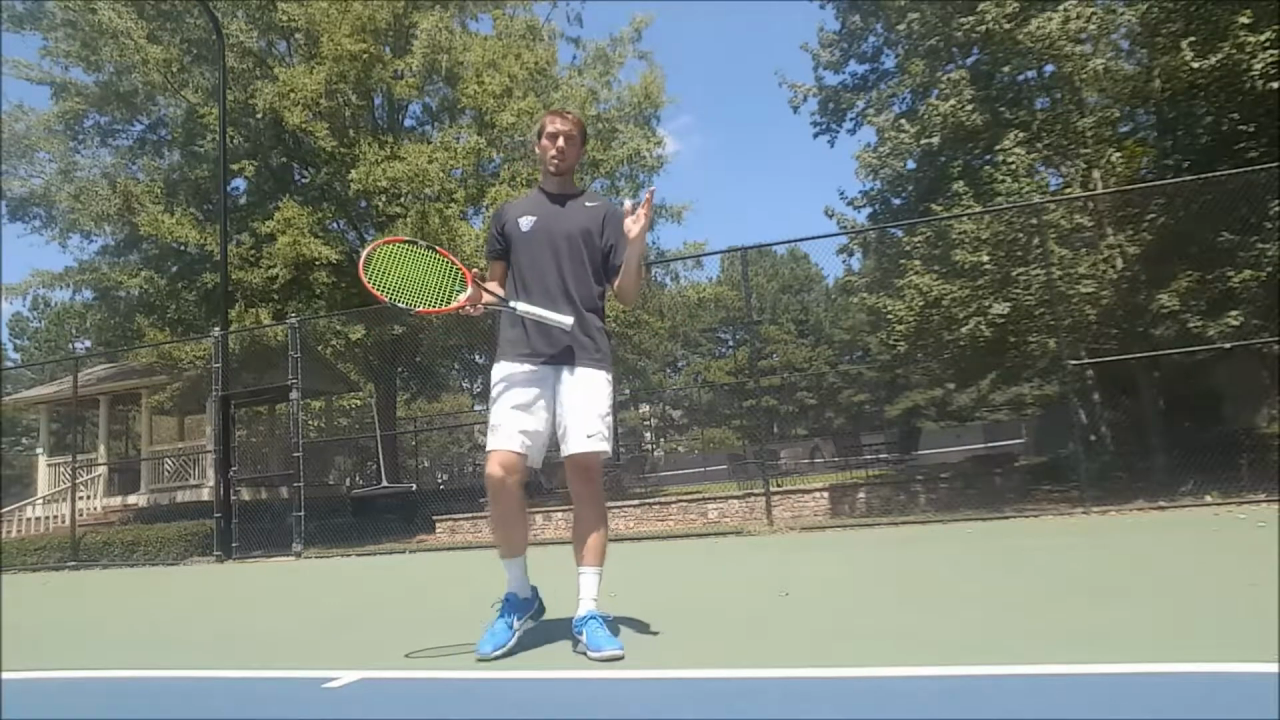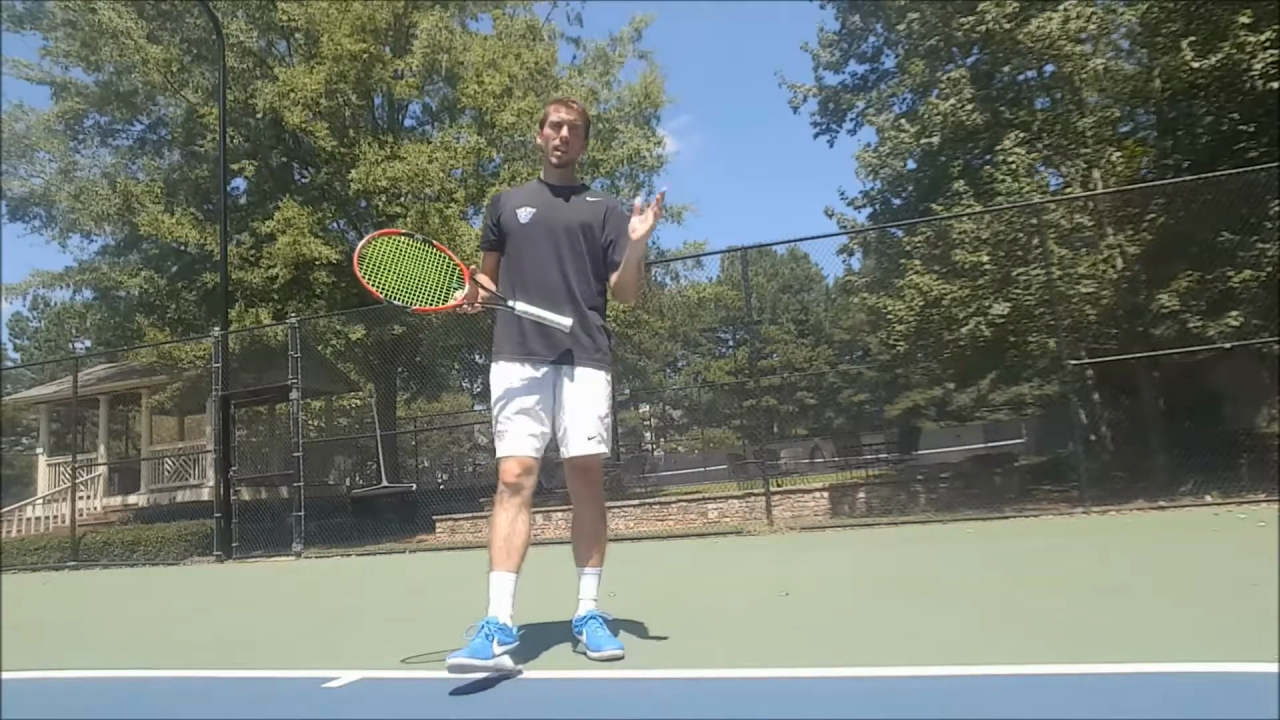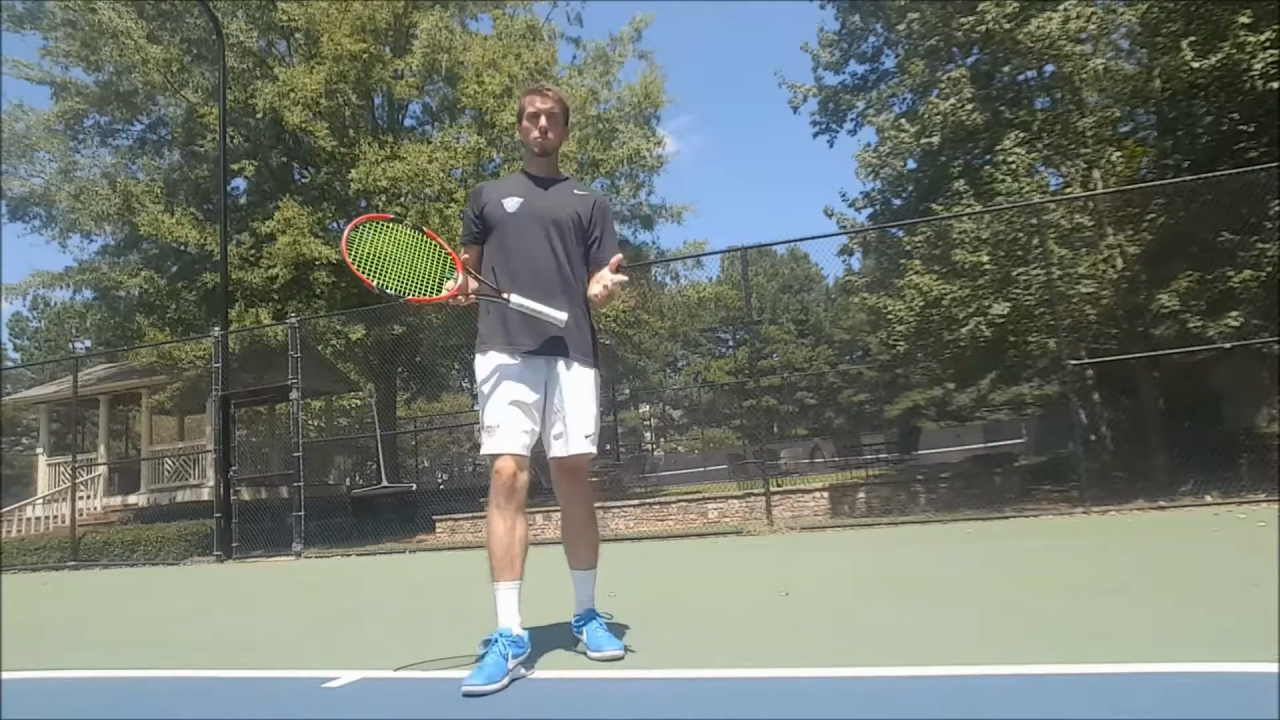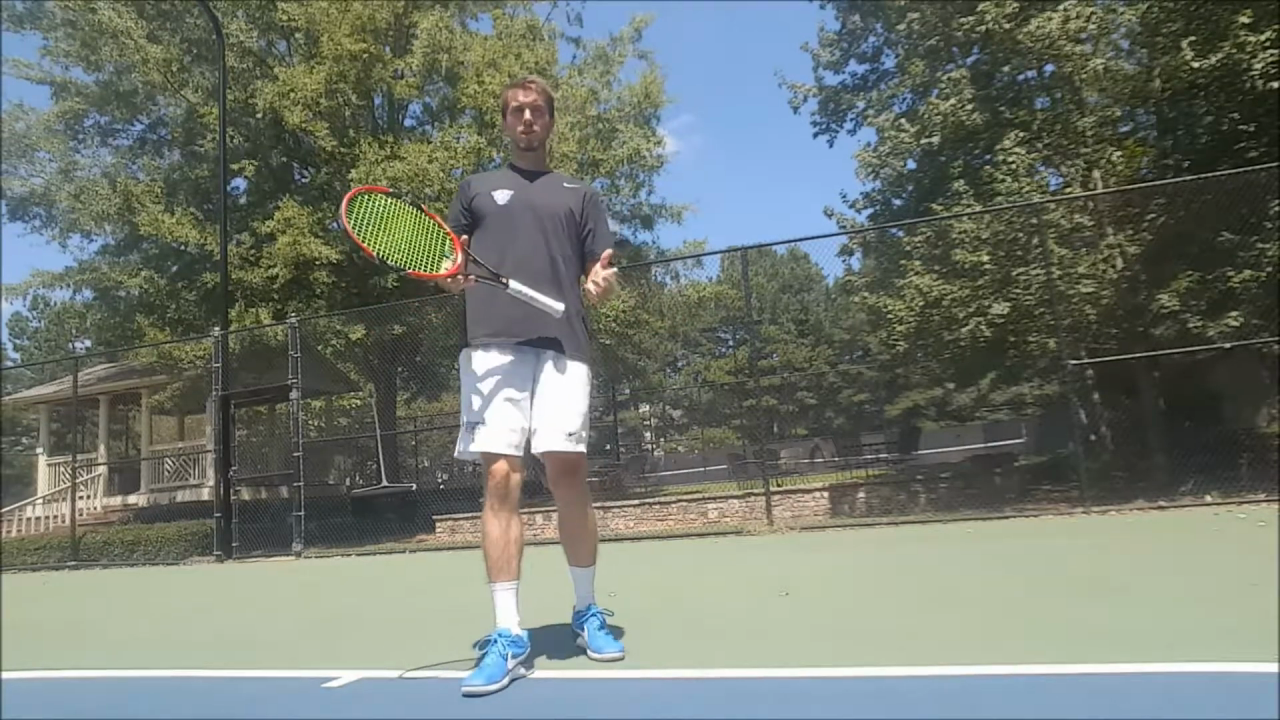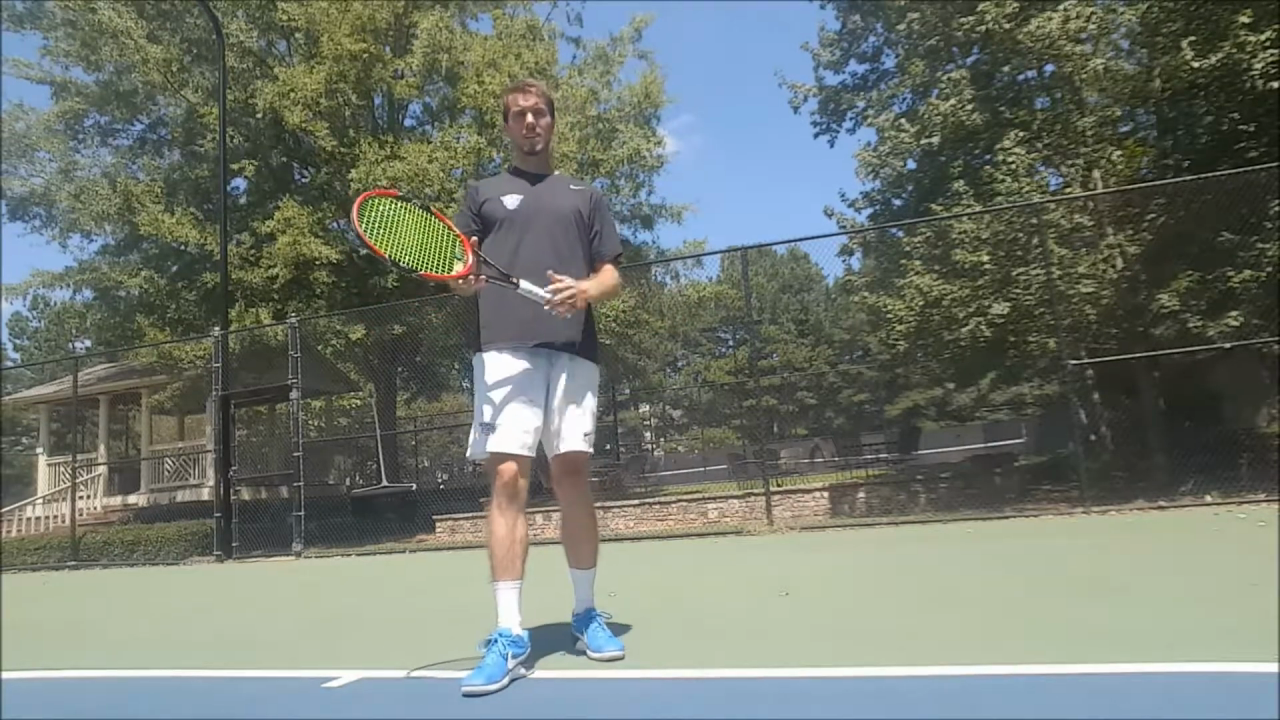
dt=0.3s
person 1, frame 1
left shoulder: (604, 212)
right shoulder: (509, 213)
left elbow: (627, 295)
right elbow: (496, 282)
left wrist: (635, 244)
right wrist: (478, 297)
left hip: (585, 360)
right hip: (519, 359)
left knee: (585, 476)
right knee: (500, 473)
left ankle: (588, 614)
right ankle: (519, 597)
person 1, frame 2
left shoulder: (604, 208)
right shoulder: (507, 203)
left elbow: (626, 292)
right elbow: (488, 273)
left wrist: (637, 245)
right wrist: (473, 292)
left hip: (584, 359)
right hip: (518, 359)
left knee: (586, 479)
right knee: (513, 479)
left ankle: (588, 614)
right ankle: (498, 626)
person 1, frame 3
left shoulder: (589, 201)
right shoulder: (488, 195)
left elbow: (602, 281)
right elbow: (466, 268)
left wrist: (605, 286)
right wrist: (460, 285)
left hip: (572, 354)
right hip: (504, 353)
left knee: (573, 478)
right knee: (507, 478)
left ankle: (586, 614)
right ankle: (508, 636)
person 1, frame 4
left shoulder: (580, 195)
right shoulder: (475, 188)
left elbow: (596, 278)
right elbow: (450, 265)
left wrist: (601, 283)
right wrist: (453, 273)
left hip: (563, 348)
right hip: (492, 348)
left knee: (568, 475)
right knee: (501, 480)
left ankle: (586, 611)
right ankle: (509, 636)
person 1, frame 5
left shoulder: (586, 195)
right shoulder: (483, 193)
left elbow: (612, 274)
right elbow: (461, 272)
left wrist: (585, 289)
right wrist: (464, 278)
left hip: (573, 351)
right hip: (506, 352)
left knee: (572, 476)
right knee: (508, 481)
left ankle: (584, 613)
right ankle: (508, 636)
